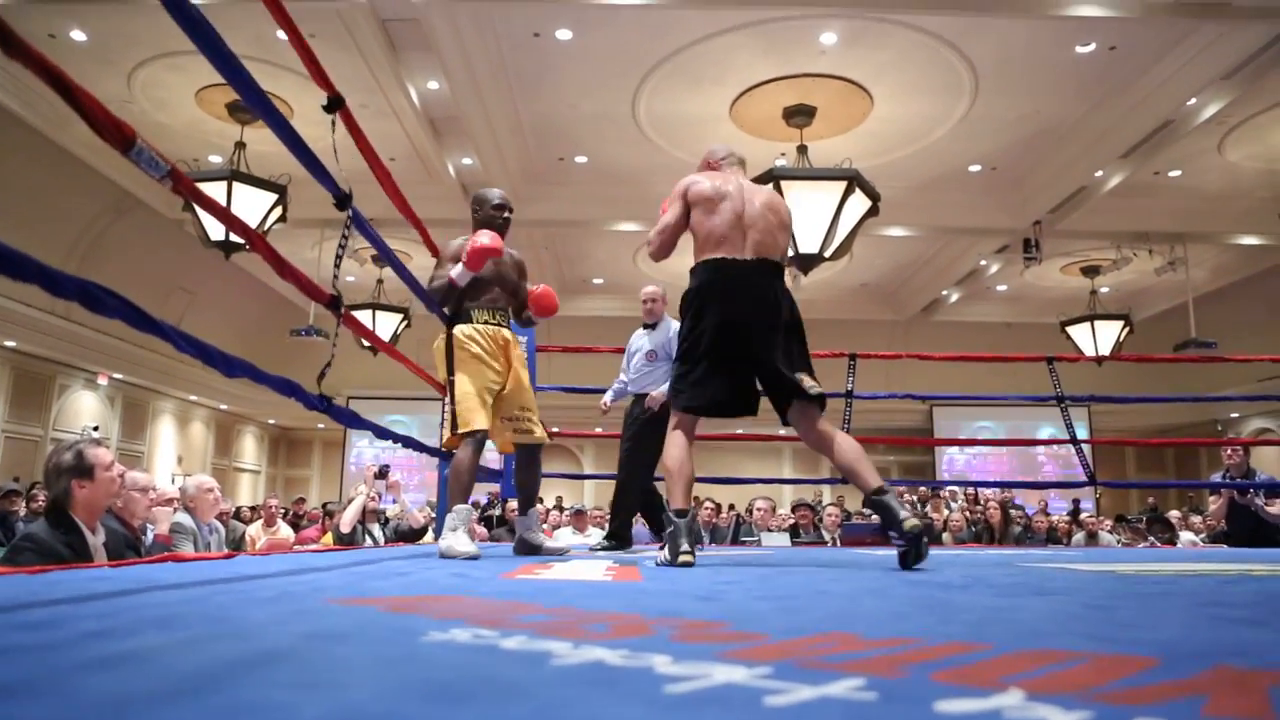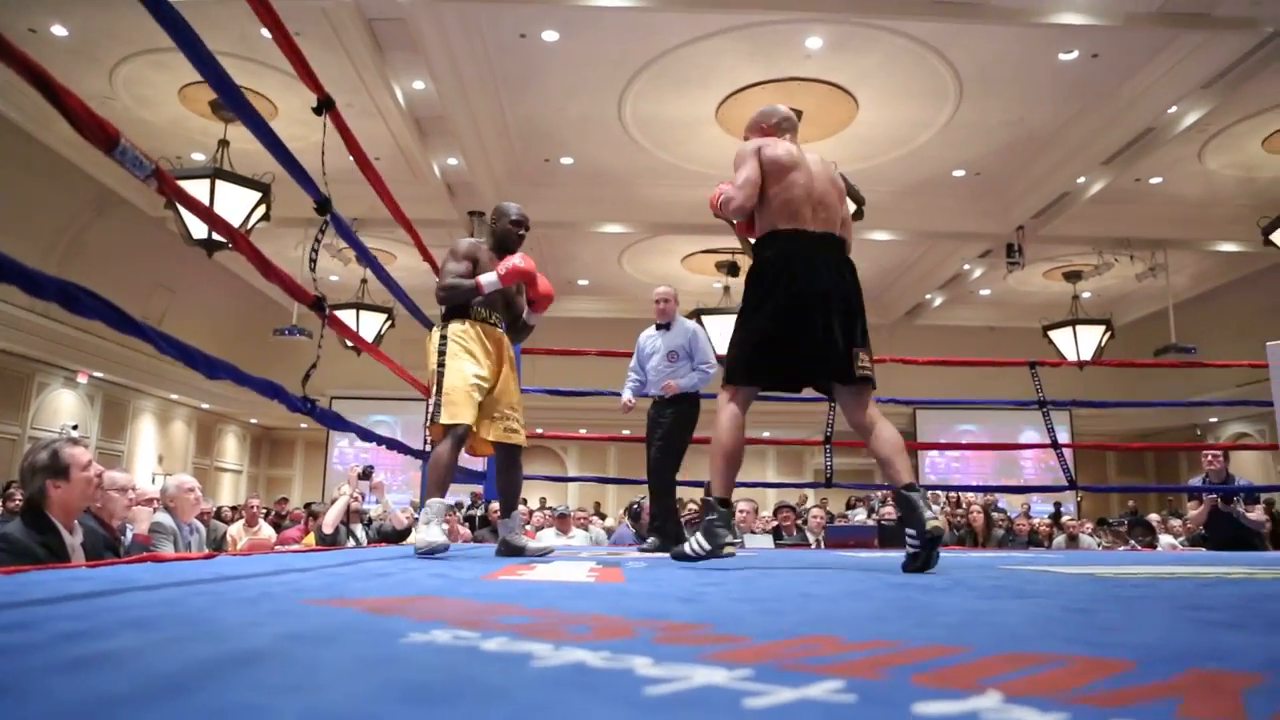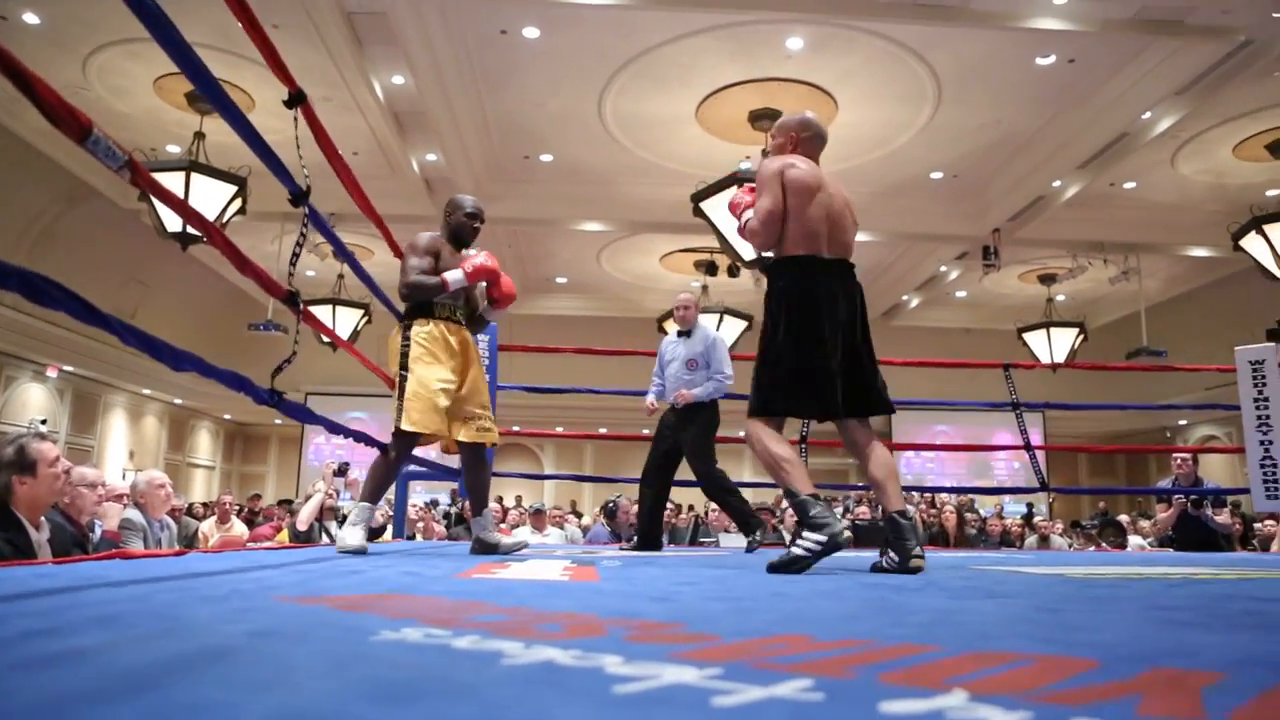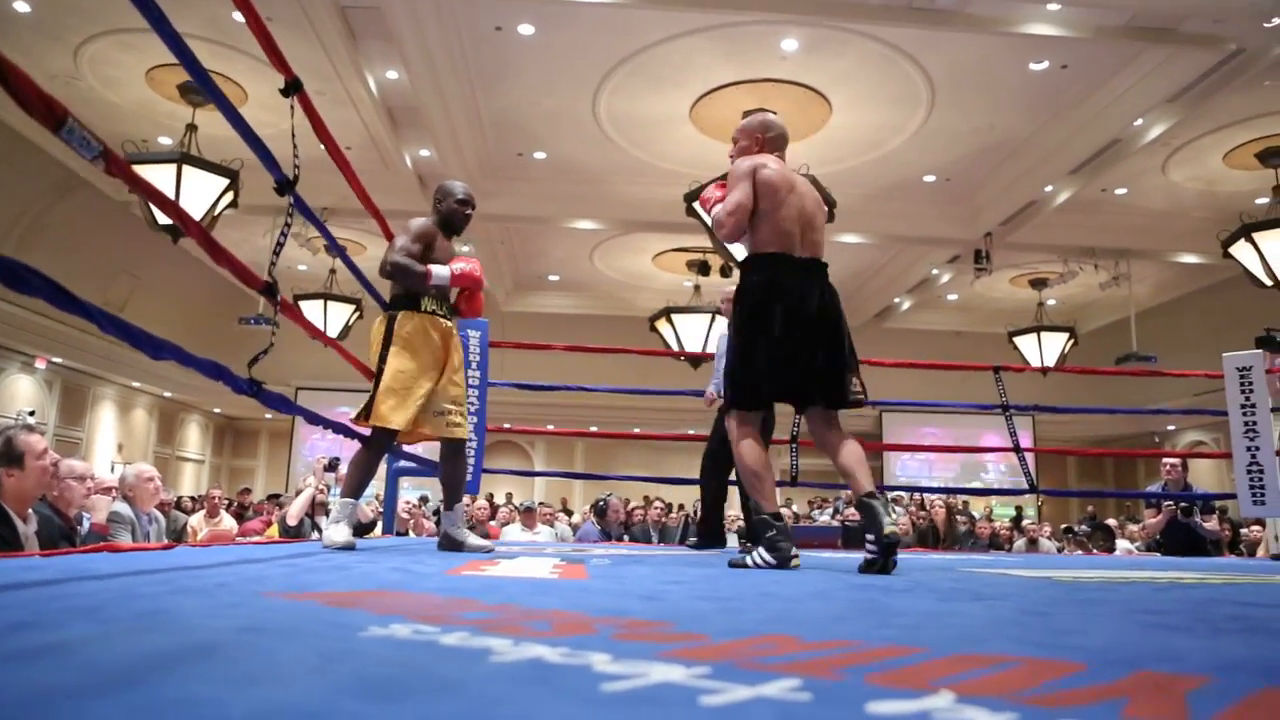
dt=0.3s
person 1, frame 1
left shoulder: (693, 184)
right shoulder: (776, 202)
left elbow: (656, 249)
left wrist: (677, 218)
left hip: (717, 300)
right hip: (770, 297)
left knee: (681, 425)
right knee: (813, 425)
left ankle: (678, 536)
right ankle: (894, 515)
person 1, frame 2
left shoulder: (759, 149)
right shoulder: (828, 172)
left elbow: (740, 205)
left wrist: (722, 201)
left hip: (782, 270)
right hip: (836, 274)
left knee: (734, 398)
right knee: (859, 406)
left ankle: (714, 523)
right ankle: (918, 513)
person 1, frame 3
left shoulder: (777, 169)
right shoulder: (840, 195)
left elbow: (762, 238)
left wrist: (745, 209)
left hip: (798, 295)
right hip: (845, 296)
left knee: (761, 423)
right knee: (858, 430)
left ankle: (817, 517)
right ankle: (903, 535)
person 1, frame 4
left shoulder: (751, 169)
right shoulder: (809, 190)
left elbow: (732, 231)
left wrist: (716, 206)
left hip: (769, 294)
right hip: (817, 295)
left knee: (742, 423)
right knee: (824, 424)
left ankle: (776, 538)
right ankle: (871, 510)
person 2, frame 1
left shoulder: (515, 262)
right shoulder: (459, 249)
left elbow: (524, 317)
right elbow: (432, 299)
left wrist: (538, 308)
right wrist: (466, 268)
left hip: (507, 346)
right hip: (468, 341)
left knee: (530, 440)
right knee: (473, 433)
left ankle: (527, 532)
right ankle: (454, 531)
person 2, frame 2
left shoulder: (516, 271)
right shoulder: (467, 249)
left elbow: (520, 331)
right elbow: (444, 292)
left wrist: (536, 310)
right wrist: (495, 279)
left hip: (499, 348)
right hip: (464, 337)
left knee: (510, 442)
right knee: (456, 429)
left ankle: (509, 534)
right ankle: (430, 522)
person 2, frame 3
left shoulder: (469, 263)
right shoulder: (426, 243)
right elbow: (408, 288)
left wrist: (495, 305)
right wrist: (462, 277)
left hip: (461, 346)
right hip: (425, 339)
left knee: (476, 442)
right knee: (409, 433)
left ankle: (484, 532)
right ankle: (356, 524)
person 2, frame 4
left shoulder: (450, 253)
right shoulder: (420, 229)
right elbow: (390, 265)
left wrist: (461, 307)
right wrist: (446, 274)
left hip: (444, 338)
right hip: (409, 330)
left knee: (455, 436)
right knee: (385, 430)
left ankle: (453, 529)
right ankle: (339, 520)
person 3, frame 1
left shoulder: (674, 331)
right shoulder: (637, 336)
right elbow: (626, 375)
left wrist: (663, 392)
right wrist: (610, 395)
left hip: (657, 406)
right hip: (638, 404)
left knee: (632, 467)
right knee: (634, 468)
left ankle: (619, 535)
right ankle: (666, 527)
person 3, frame 2
left shoulder: (691, 331)
right shoulder: (645, 337)
left elbow: (708, 367)
right elbow: (636, 374)
left wrist: (680, 384)
right wrist: (628, 393)
left hip: (682, 404)
right hip: (658, 405)
left knee: (662, 464)
right knee: (655, 469)
left ankle: (665, 532)
right ankle: (667, 534)
person 3, frame 3
left shoulder: (711, 339)
right shoulder: (667, 343)
left elbow: (724, 379)
right elbow: (658, 379)
left wrist: (694, 394)
right wrist: (652, 397)
left hip: (701, 413)
right hip: (674, 413)
left knee: (705, 471)
right knee: (655, 472)
left ankle: (752, 528)
right ankle: (647, 537)
person 3, frame 4
right shoulder: (725, 337)
right wrist: (713, 390)
right hip: (731, 409)
right knee: (711, 466)
left ankle: (755, 536)
right ankle: (708, 533)
